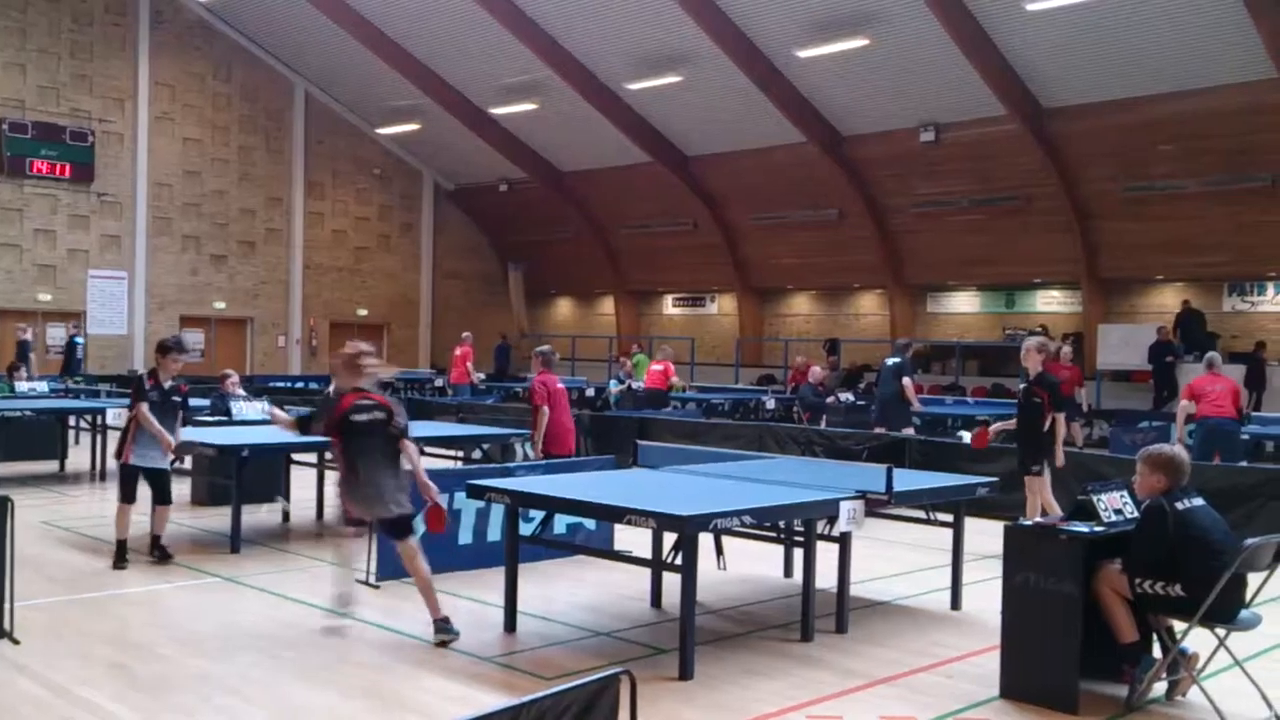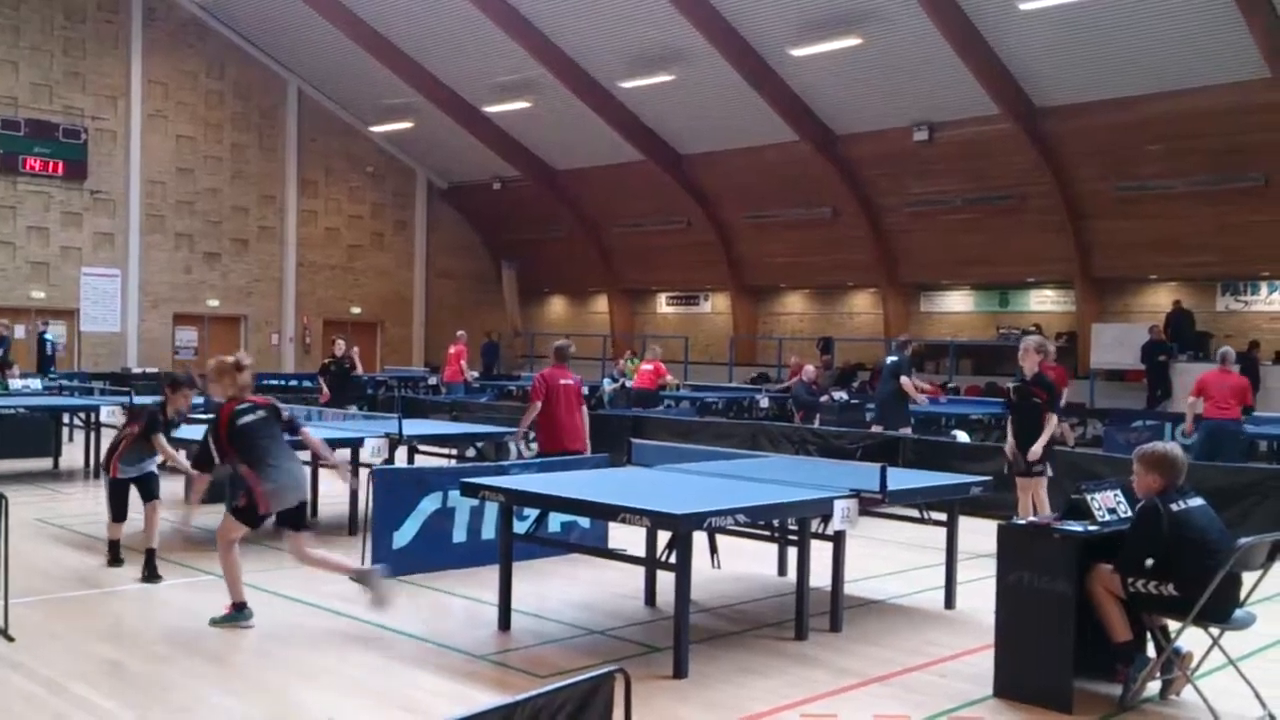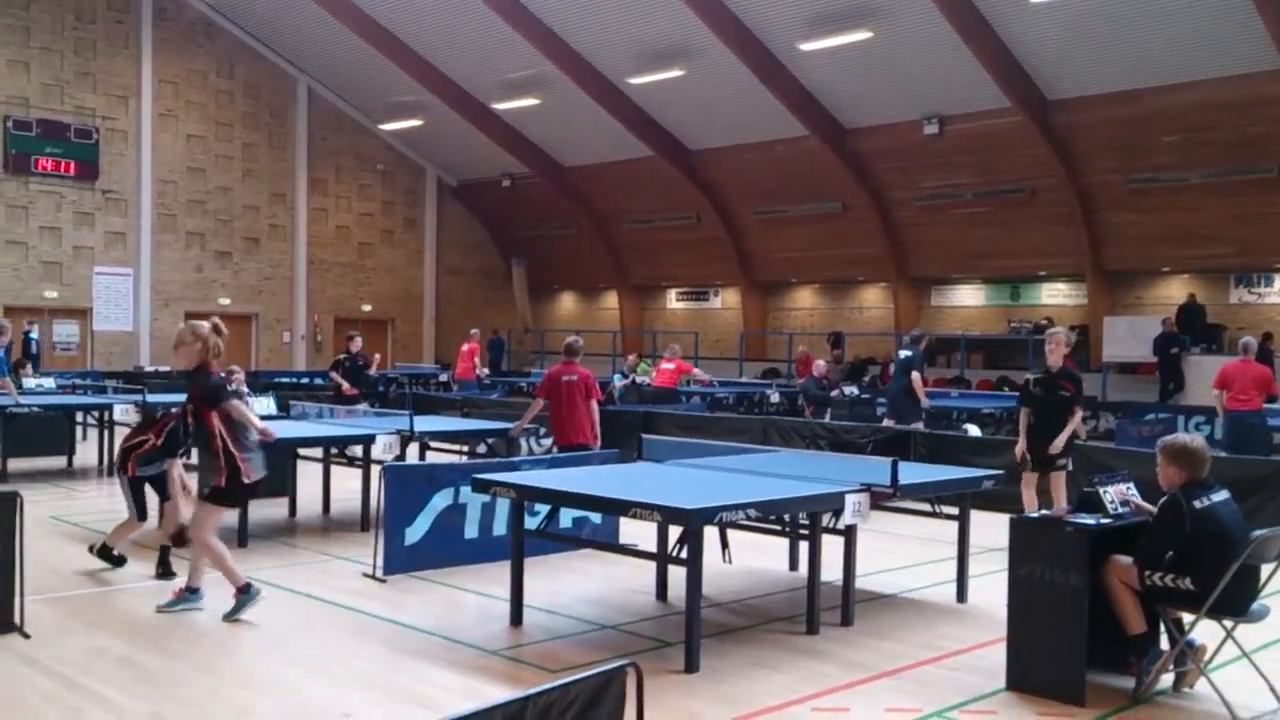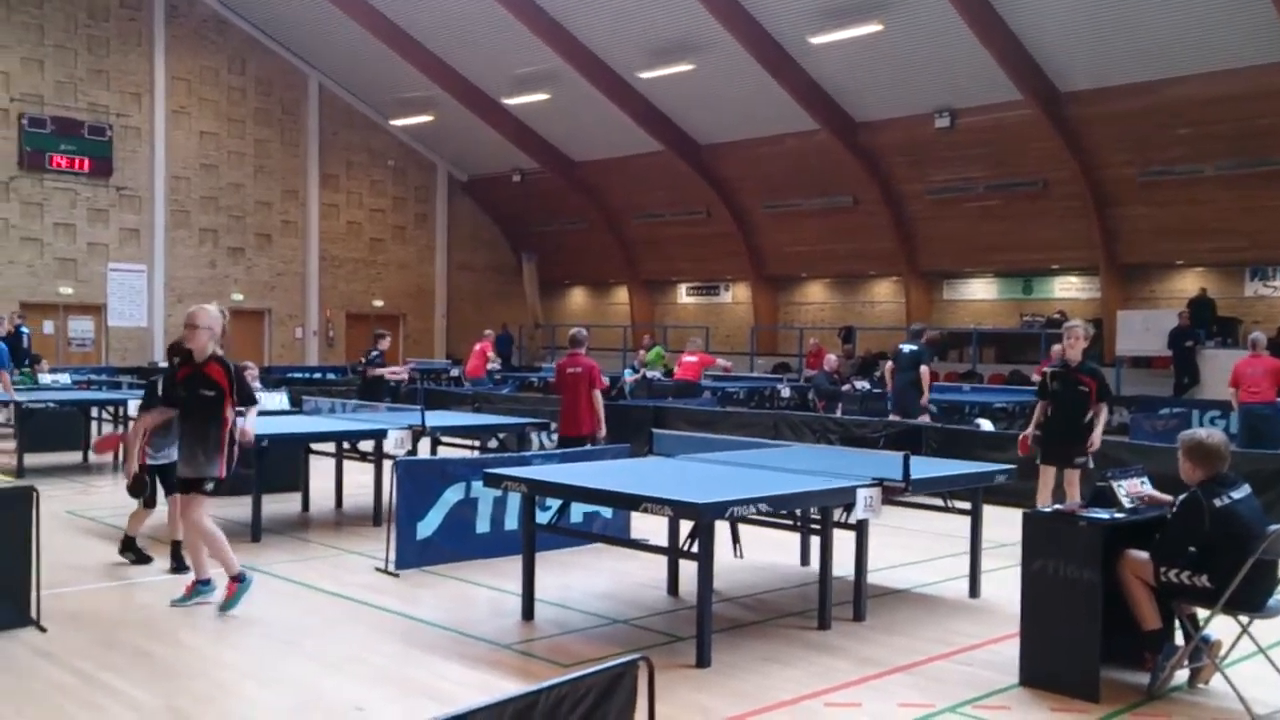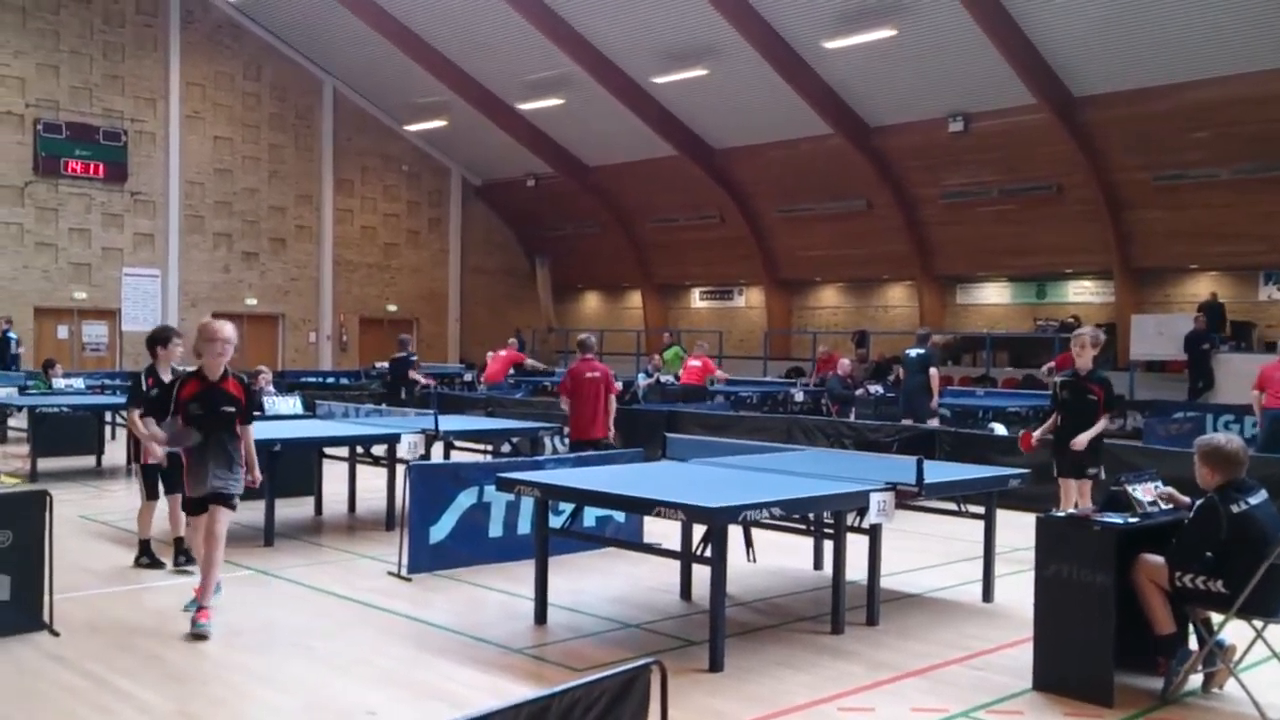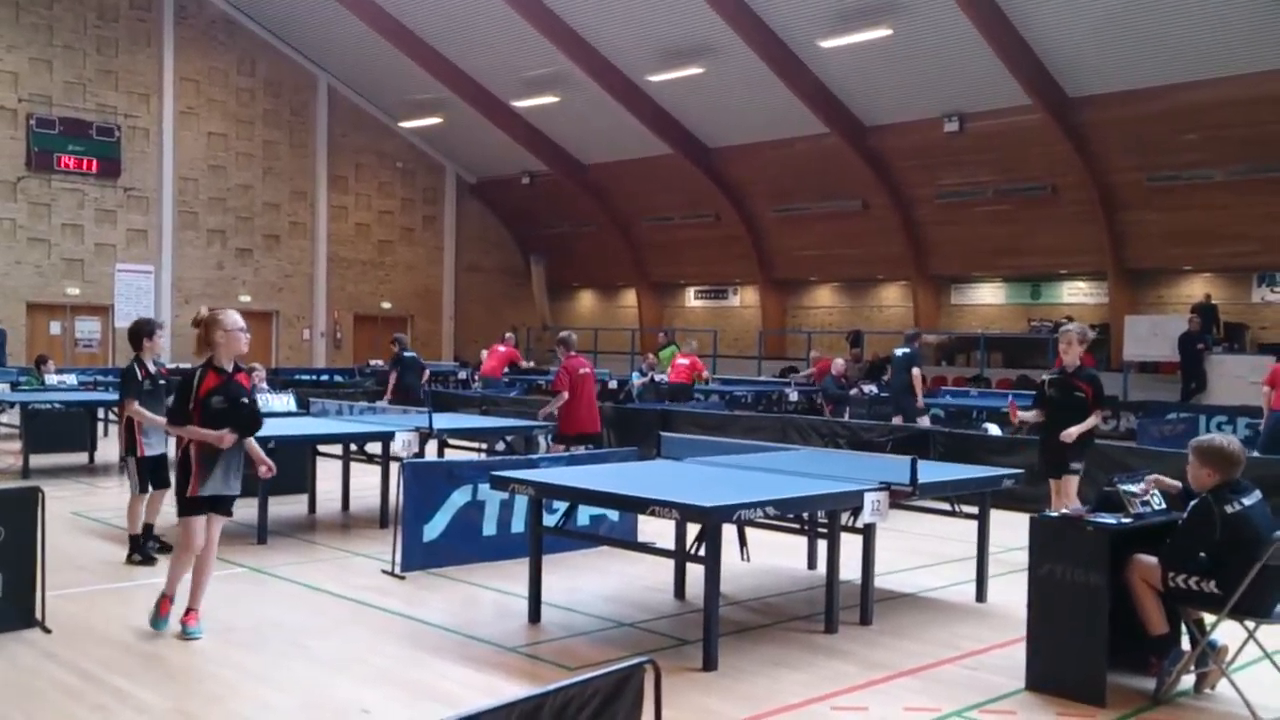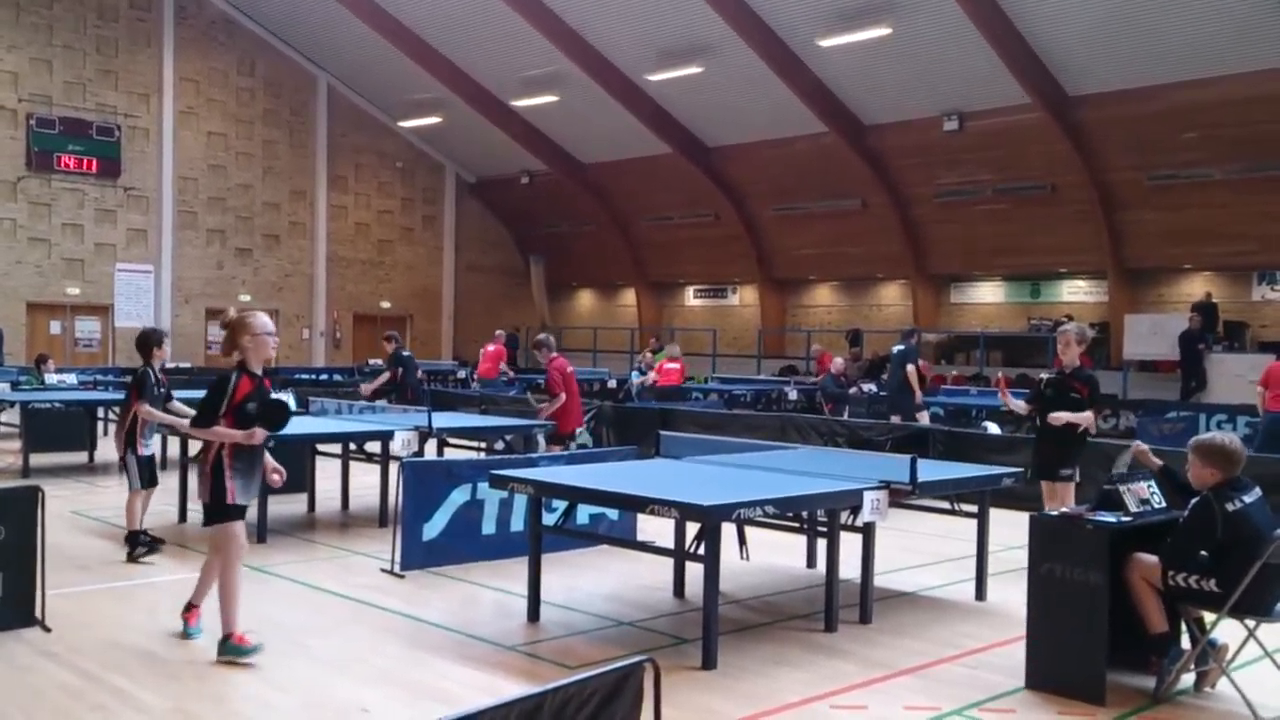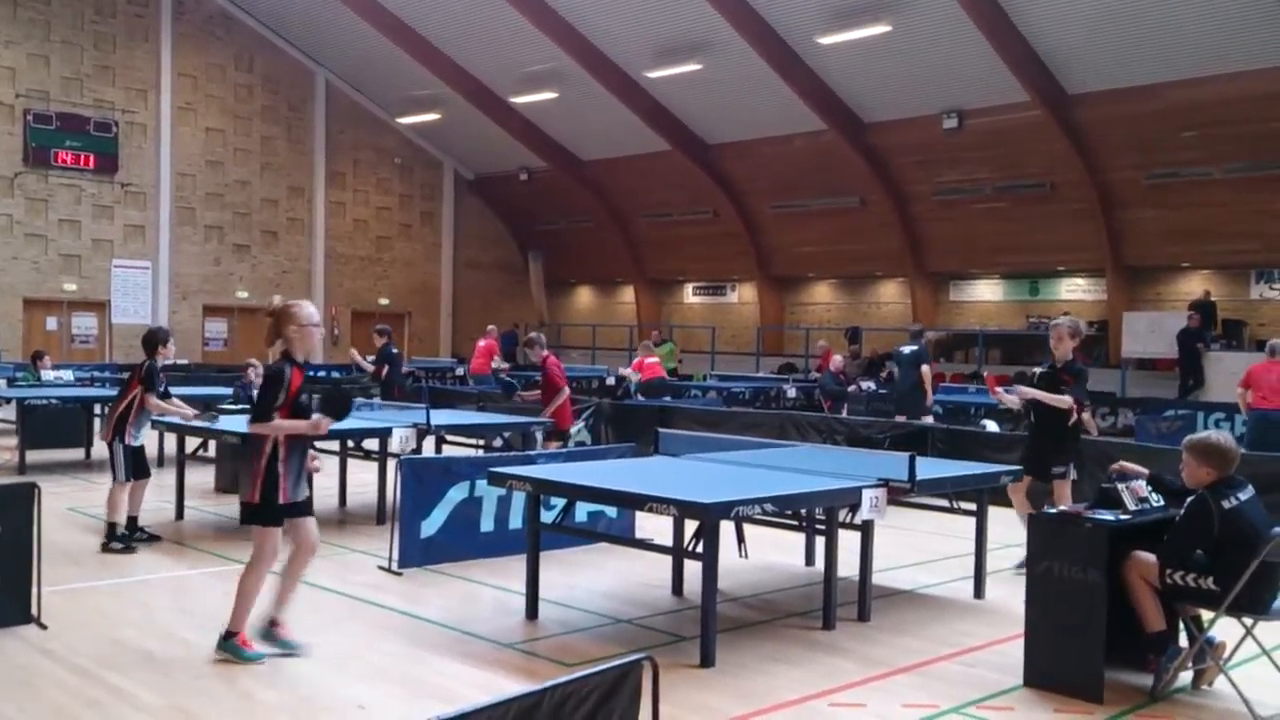
dt=0.3s
person 1, frame 1
left shoulder: (334, 408)
right shoulder: (389, 405)
left elbow: (299, 426)
right elbow: (406, 445)
left wrist: (277, 415)
right wrist: (425, 482)
left hip: (358, 493)
right hip: (391, 491)
left knee: (348, 533)
right knee: (412, 555)
left ankle: (345, 592)
right ankle: (441, 622)
person 1, frame 2
left shoulder: (220, 421)
right shoulder: (268, 405)
left elbow: (205, 473)
right elbow: (305, 434)
left wrist: (189, 509)
right wrist: (335, 462)
left hip: (266, 489)
right hip: (295, 482)
left knee: (226, 537)
right knee: (302, 551)
left ankle: (239, 608)
right ankle: (365, 573)
person 1, frame 3
left shoulder: (203, 379)
right shoulder: (205, 378)
left elbow: (232, 404)
left wrist: (256, 426)
left hip: (233, 467)
right hip: (225, 465)
left knee: (202, 533)
right knee: (198, 528)
left ankle: (245, 589)
right ankle: (191, 591)
person 1, frame 4
left shoulder: (226, 369)
right shoulder: (178, 369)
left elbow: (252, 405)
right elbow: (168, 408)
left wrist: (247, 425)
right wrist: (139, 426)
left hip: (214, 455)
right hip: (188, 454)
left knee: (196, 518)
right knee: (187, 519)
left ankle: (237, 577)
right ankle: (203, 583)
person 1, frame 5
left shoulder: (239, 386)
right shoulder: (183, 385)
right elbow: (153, 418)
left wrist: (253, 464)
right wrist: (154, 435)
left hip: (228, 471)
right hip: (195, 470)
left knee: (216, 534)
right knee: (200, 535)
left ankle: (202, 610)
right ankle: (211, 583)
person 1, frame 6
left shoulder: (243, 379)
right shoulder: (196, 378)
right elbow: (174, 425)
left wrist: (259, 457)
right wrist: (210, 436)
left hip: (228, 472)
right hip: (196, 469)
left knee: (210, 543)
right knee: (194, 542)
left ankle: (192, 612)
right ankle: (166, 597)
person 1, frame 7
left shoulder: (263, 383)
right shoulder: (230, 381)
right elbow: (198, 427)
left wrist: (266, 461)
right wrist: (242, 436)
left hip: (245, 478)
right hip: (221, 476)
left knee: (222, 550)
right knee: (235, 550)
left ankle: (193, 607)
right ankle: (231, 638)
person 1, frame 8
left shoulder: (299, 371)
right shoulder: (280, 372)
right elbow: (258, 423)
left wrist: (304, 450)
right wrist: (306, 426)
left hip: (291, 476)
right hip: (269, 474)
left knee: (308, 543)
right knee: (266, 553)
left ankle: (273, 623)
right ankle: (232, 637)
person 2, frame 1
left shoulder: (1157, 508)
right shoulder: (1194, 501)
left elbow: (1134, 565)
left wrist: (1118, 564)
right wrist: (1127, 564)
left hip: (1202, 597)
right hip: (1228, 596)
left knee: (1104, 577)
right knee: (1147, 580)
left ankle: (1140, 664)
right ankle: (1175, 656)
person 2, frame 2
left shoulder: (1152, 508)
right shoulder: (1193, 500)
left elbow: (1126, 564)
left hip: (1196, 597)
right hip: (1224, 596)
left knee: (1098, 577)
right knee: (1142, 580)
left ankle: (1133, 664)
right ankle: (1169, 655)
person 2, frame 3
left shoulder: (1176, 502)
right shoulder: (1218, 492)
left elbow: (1145, 558)
right wrist: (1151, 511)
left hip: (1213, 591)
right hip: (1240, 589)
left knee: (1113, 567)
right knee: (1161, 570)
left ankle: (1148, 655)
right ankle: (1183, 648)
person 2, frame 4
left shoulder: (1196, 500)
right shoulder: (1238, 487)
left elbow: (1162, 554)
right wrist: (1166, 501)
left hip: (1230, 588)
right hip: (1258, 585)
left knee: (1129, 562)
right knee: (1178, 565)
left ankle: (1162, 651)
right ankle: (1198, 643)
person 2, frame 5
left shoulder: (1213, 506)
right shoulder: (1255, 491)
left elbow: (1177, 558)
right wrist: (1184, 502)
left hip: (1244, 593)
left knee: (1143, 566)
right knee: (1188, 573)
left ankle: (1176, 656)
right ankle: (1211, 648)
person 2, frame 6
left shoulder: (1206, 508)
right shoulder: (1248, 491)
left elbow: (1171, 558)
right wrist: (1172, 487)
left hip: (1238, 593)
left knee: (1136, 566)
right knee: (1182, 571)
left ankle: (1169, 656)
right ankle: (1205, 649)
person 2, frame 7
left shoulder: (1207, 506)
right shoulder: (1247, 489)
left elbow: (1172, 556)
right elbow: (1189, 486)
right wrist: (1154, 464)
left hip: (1238, 592)
left knee: (1136, 565)
right knee: (1182, 569)
left ankle: (1169, 655)
right ankle: (1204, 648)
person 2, frame 8
left shoulder: (1204, 504)
right shoulder: (1240, 487)
left elbow: (1168, 555)
right elbow: (1181, 490)
right wrist: (1141, 472)
left hip: (1236, 590)
left knee: (1134, 563)
right knee: (1177, 571)
left ankle: (1166, 653)
right ankle: (1202, 646)
person 3, frame 1
left shoulder: (181, 388)
right shoulder: (144, 381)
right elbow: (143, 413)
left wrist: (175, 441)
right wrist: (164, 436)
left hip: (160, 454)
right hip: (133, 450)
left knee: (164, 503)
right knee: (127, 501)
left ankle: (156, 545)
right ankle: (120, 551)
person 3, frame 2
left shoulder: (177, 416)
right shoulder: (152, 413)
right elbow: (162, 447)
right wrist: (191, 470)
left hip: (145, 463)
right hip: (121, 463)
left knee: (154, 505)
right knee: (118, 517)
left ankle: (150, 561)
right ankle: (113, 547)
person 3, frame 3
left shoulder: (182, 421)
right shoulder: (175, 426)
right elbow: (172, 471)
left hip: (157, 461)
right hip: (133, 463)
left knee: (172, 505)
right knee: (139, 518)
left ankle: (164, 560)
right ankle: (102, 549)
person 3, frame 4
right shoulder: (156, 386)
left hip: (171, 453)
right hip: (147, 454)
left knee: (177, 499)
right knee: (148, 507)
left ankle: (177, 553)
right ankle: (128, 544)
person 3, frame 5
left shoulder: (181, 380)
right shoulder: (142, 380)
right elbow: (133, 417)
right wrist: (151, 444)
left hip: (174, 451)
right hip: (149, 452)
left knee: (176, 498)
right knee: (150, 501)
left ankle: (181, 551)
right ankle: (144, 552)
person 3, frame 6
left shoulder: (160, 372)
right shoulder: (132, 371)
left elbow: (170, 402)
right elbow: (132, 409)
right wrist: (165, 423)
left hip: (158, 442)
right hip: (137, 443)
left knee: (162, 489)
right knee: (139, 494)
left ankle: (148, 535)
right ankle: (135, 548)
person 3, frame 7
left shoulder: (159, 377)
right shoulder: (145, 375)
left elbow: (171, 404)
right elbow: (142, 410)
left wrist: (198, 416)
right wrist: (176, 423)
left hip: (145, 441)
right hip: (132, 441)
left knee: (150, 486)
right knee: (138, 490)
left ankle: (135, 532)
right ankle: (134, 545)
person 3, frame 8
left shoulder: (157, 373)
right shoulder: (149, 368)
left elbow: (170, 401)
right elbow: (151, 402)
left wrist: (197, 414)
right wrist: (183, 414)
left hip: (133, 433)
right hip: (120, 431)
left knee: (142, 478)
right knee: (122, 482)
left ankle: (131, 528)
right ankle: (111, 537)
person 4, frame 1
left shoulder: (1050, 384)
right shoulder: (1024, 386)
left elbow: (1059, 418)
left wrist: (1058, 448)
right wrist: (1000, 426)
left hip: (1042, 445)
right hip: (1025, 445)
left knee: (1043, 492)
right knee: (1031, 492)
person 4, frame 2
left shoulder: (1047, 385)
right shoulder: (1015, 386)
left elbow: (1053, 419)
left wrist: (1040, 444)
right wrist: (1010, 438)
left hip: (1038, 449)
right hip: (1019, 446)
left knee: (1039, 493)
right knee: (1023, 492)
person 4, frame 3
left shoulder: (1073, 378)
right shoulder: (1033, 378)
left elbow: (1078, 412)
right elbow: (1025, 410)
left wrist: (1063, 437)
right wrist: (1021, 439)
left hip: (1059, 443)
right hip: (1035, 439)
left knee: (1058, 488)
right knee: (1027, 486)
person 4, frame 4
left shoulder: (1093, 373)
right shoulder: (1051, 371)
left elbow: (1102, 406)
left wrist: (1098, 431)
right wrist: (1032, 427)
left hip: (1078, 436)
right hip: (1051, 434)
left knee: (1071, 484)
right knee: (1045, 484)
person 4, frame 5
left shoulder: (1102, 382)
right shoulder: (1062, 380)
left elbow: (1105, 418)
left wrist: (1088, 435)
right wrist: (1040, 432)
left hip: (1089, 447)
right hip: (1064, 444)
left knee: (1083, 495)
right knee: (1067, 495)
person 4, frame 6
left shoulder: (1091, 379)
right shoulder: (1049, 378)
left elbow: (1097, 415)
right elbow: (1040, 413)
left wrist: (1077, 429)
right wrist: (1022, 416)
left hip: (1076, 444)
right hip: (1051, 443)
left knee: (1068, 493)
right knee: (1056, 495)
person 4, frame 7
left shoulder: (1088, 380)
right shoulder: (1047, 379)
left elbow: (1090, 416)
right elbow: (1027, 407)
left wrist: (1068, 416)
right wrist: (1010, 401)
left hip: (1070, 446)
right hip: (1044, 444)
left knee: (1065, 501)
right knee: (1049, 499)
person 4, frame 8
left shoulder: (1078, 372)
right shoulder: (1041, 372)
left elbow: (1067, 401)
right elbow: (1021, 403)
left wrist: (1034, 393)
right wrist: (1003, 397)
left hip: (1062, 443)
right hip: (1035, 441)
left knee: (1062, 497)
right knee: (1015, 488)
